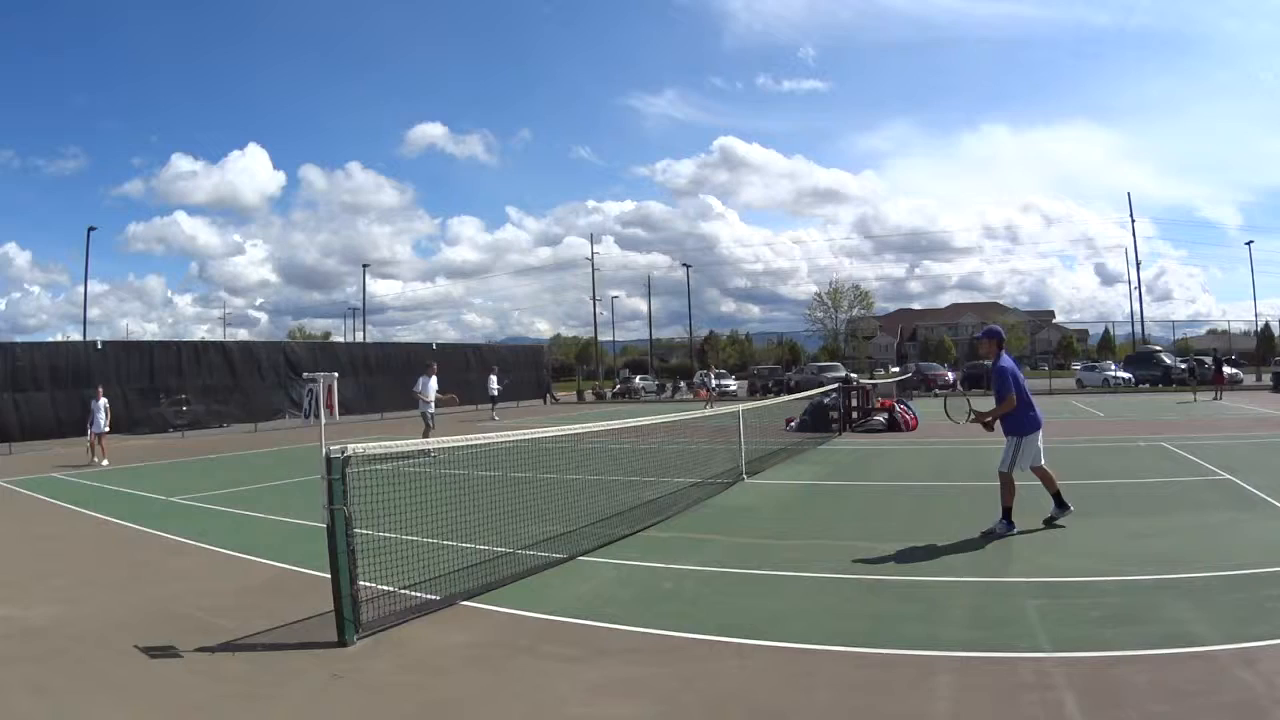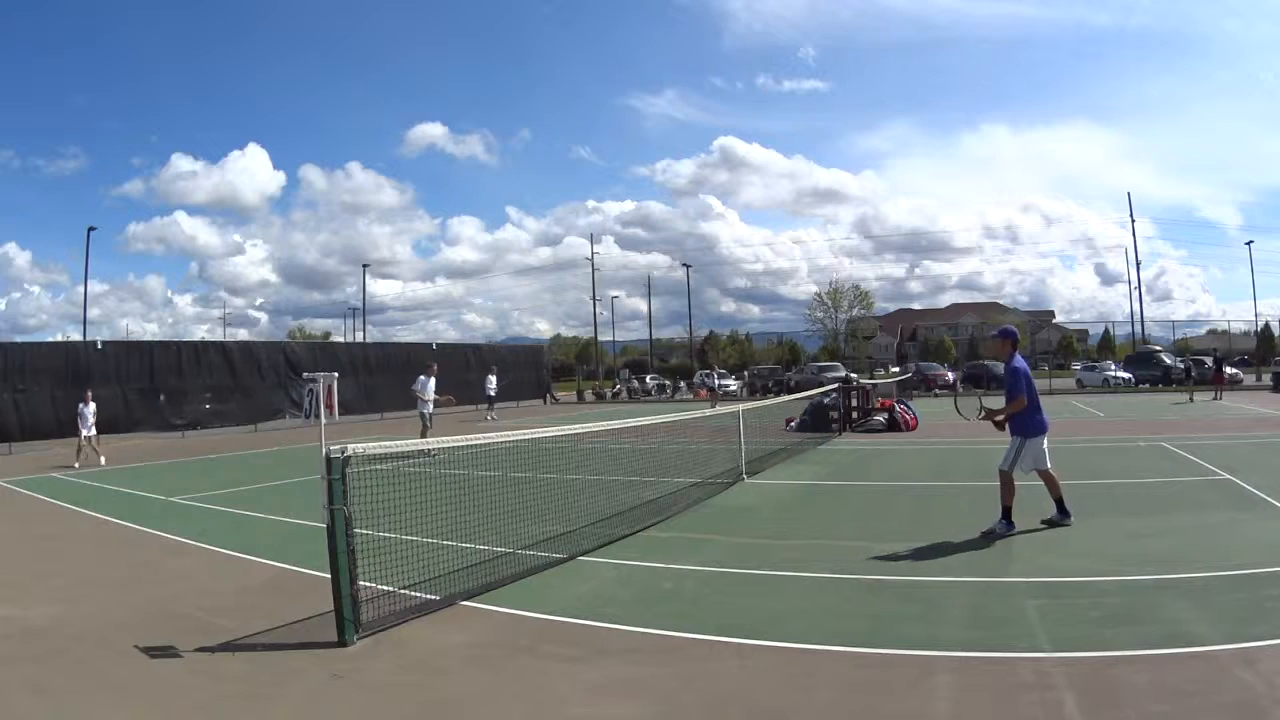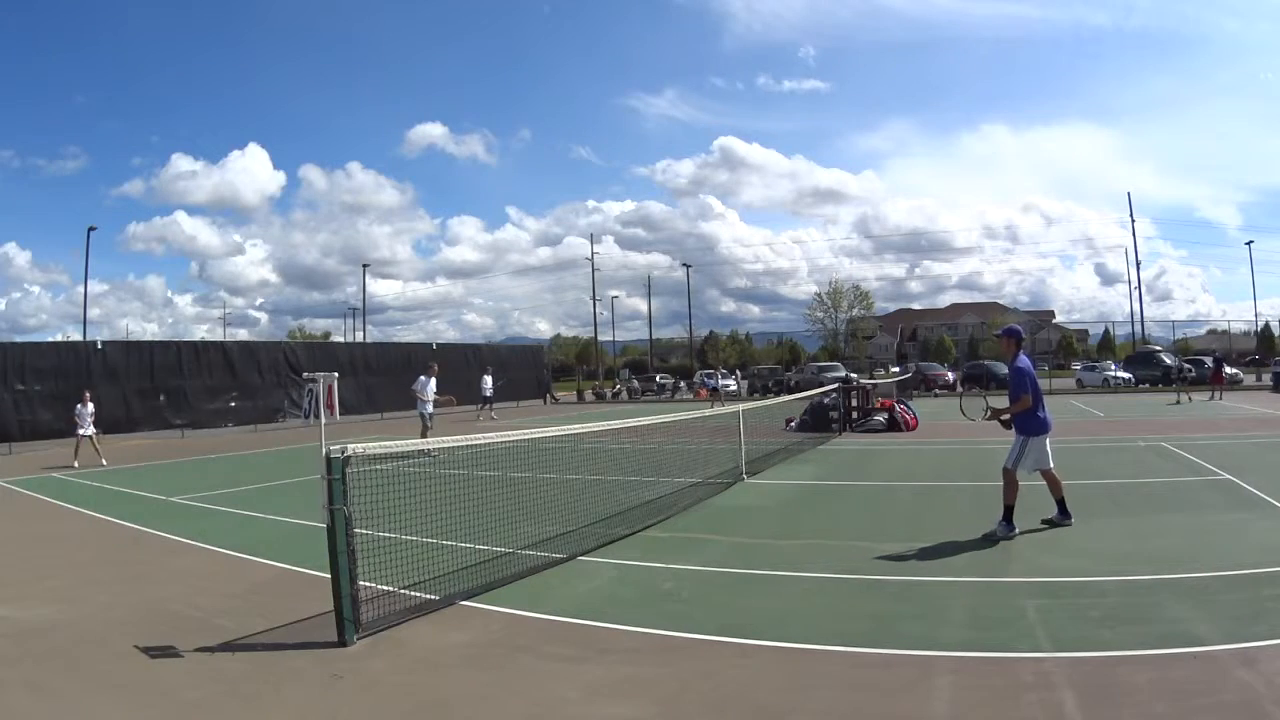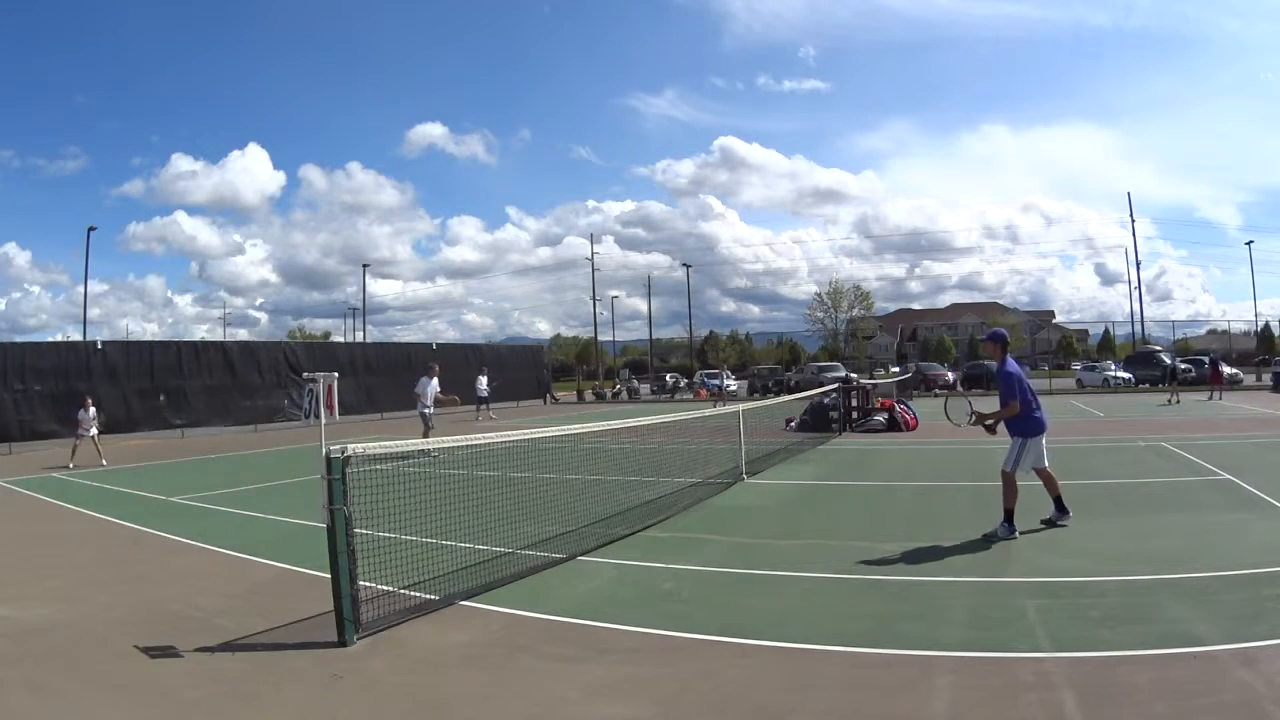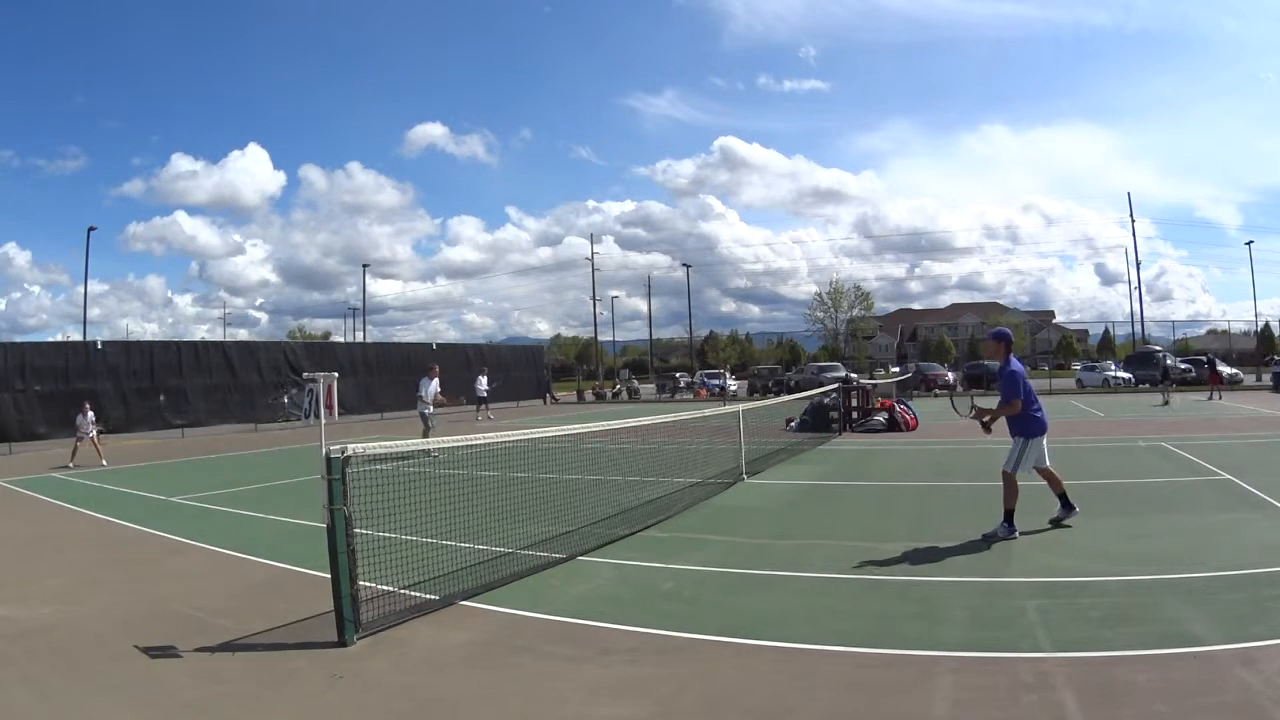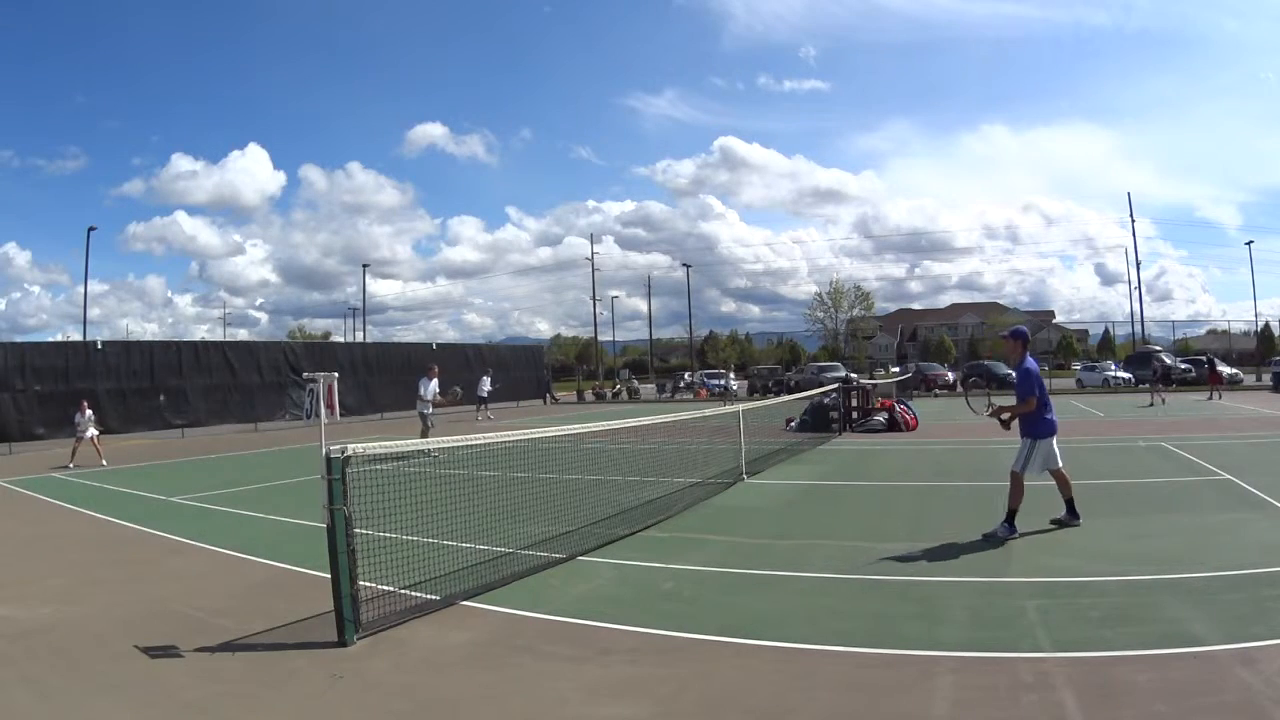
dt=0.3s
person 1, frame 1
left shoulder: (1001, 368)
right shoulder: (1003, 363)
left elbow: (1011, 402)
left wrist: (986, 415)
right wrist: (993, 419)
left hip: (1021, 428)
right hip: (1030, 424)
left knee: (1005, 473)
right knee: (1038, 467)
left ankle: (1007, 523)
right ankle: (1061, 505)
person 1, frame 2
left shoulder: (1014, 368)
right shoulder: (1016, 364)
left elbow: (1021, 402)
left wrist: (996, 413)
right wrist: (1004, 419)
left hip: (1027, 430)
right hip: (1036, 426)
left knee: (1005, 472)
right knee: (1044, 470)
left ankle: (1006, 522)
right ankle: (1063, 513)
person 1, frame 3
left shoulder: (1018, 367)
right shoulder: (1021, 363)
left elbow: (1026, 402)
left wrist: (1001, 412)
right wrist: (1009, 417)
left hip: (1030, 429)
right hip: (1038, 425)
left knee: (1009, 471)
right knee: (1046, 470)
left ankle: (1007, 524)
right ankle: (1063, 513)
person 1, frame 4
left shoulder: (1007, 372)
right shoulder: (1005, 367)
left elbow: (1014, 408)
right elbow: (1010, 404)
left wrist: (987, 417)
right wrist: (994, 421)
left hip: (1027, 429)
right hip: (1033, 425)
left knee: (1007, 473)
right knee: (1041, 469)
left ankle: (1008, 526)
right ankle: (1061, 510)
person 1, frame 5
left shoulder: (1012, 371)
right shoulder: (1004, 369)
left elbow: (1015, 407)
right elbow: (1005, 401)
left wrist: (986, 412)
right wrist: (990, 420)
left hip: (1028, 430)
right hip: (1034, 426)
left knee: (1008, 474)
right knee: (1043, 469)
left ankle: (1008, 526)
right ankle: (1067, 507)
person 1, frame 6
left shoulder: (1027, 369)
right shoulder: (1023, 366)
left elbow: (1031, 404)
left wrist: (1003, 410)
right wrist: (1009, 419)
left hip: (1037, 431)
right hip: (1044, 427)
left knee: (1016, 475)
right knee: (1056, 470)
left ankle: (1009, 526)
right ankle: (1072, 514)
